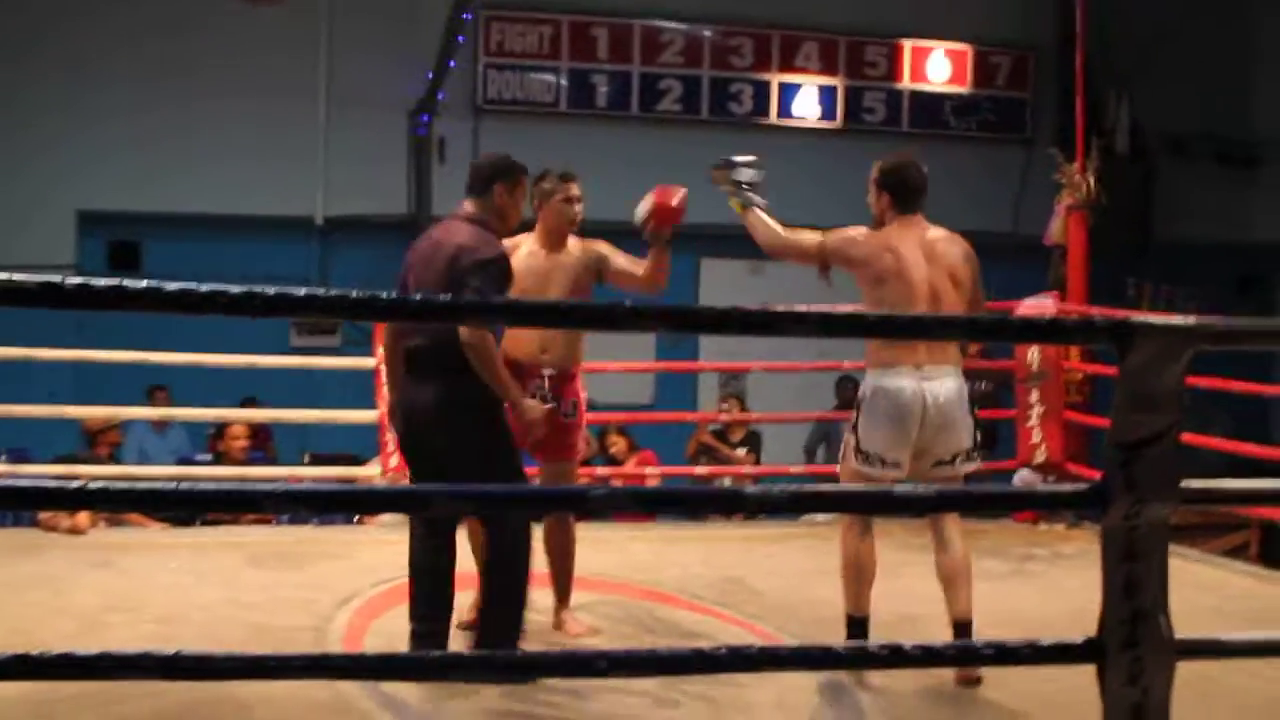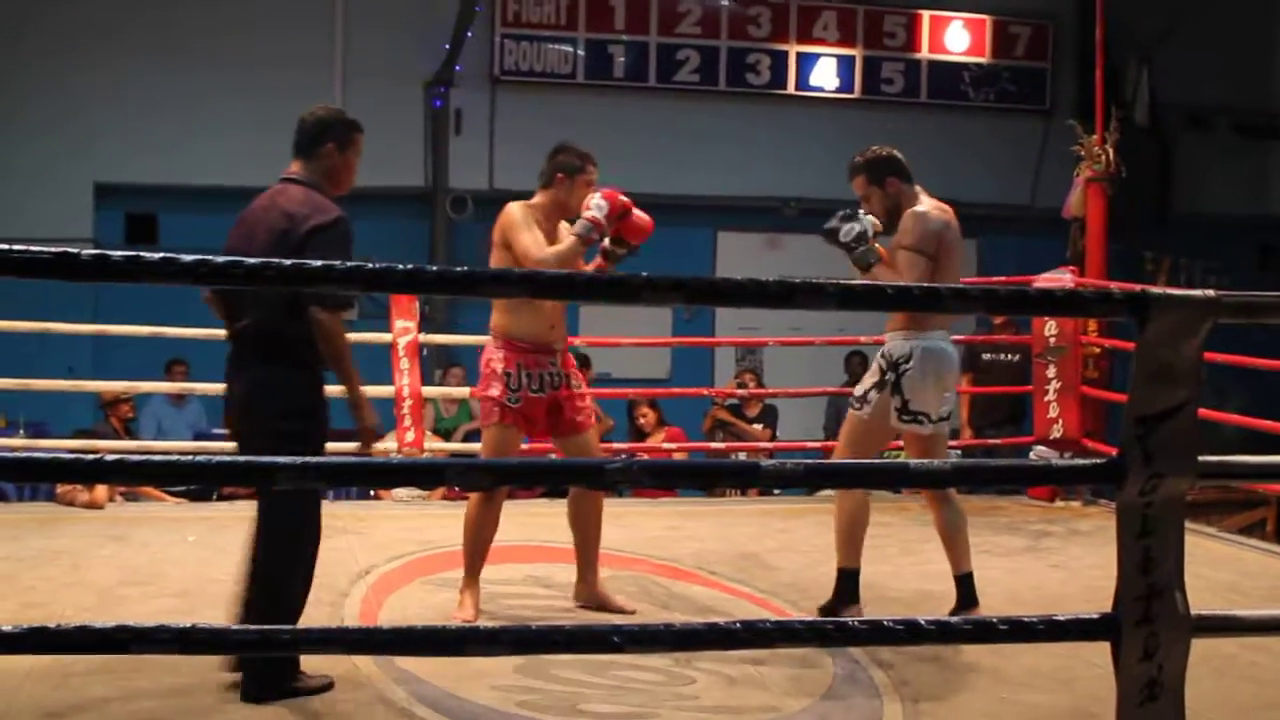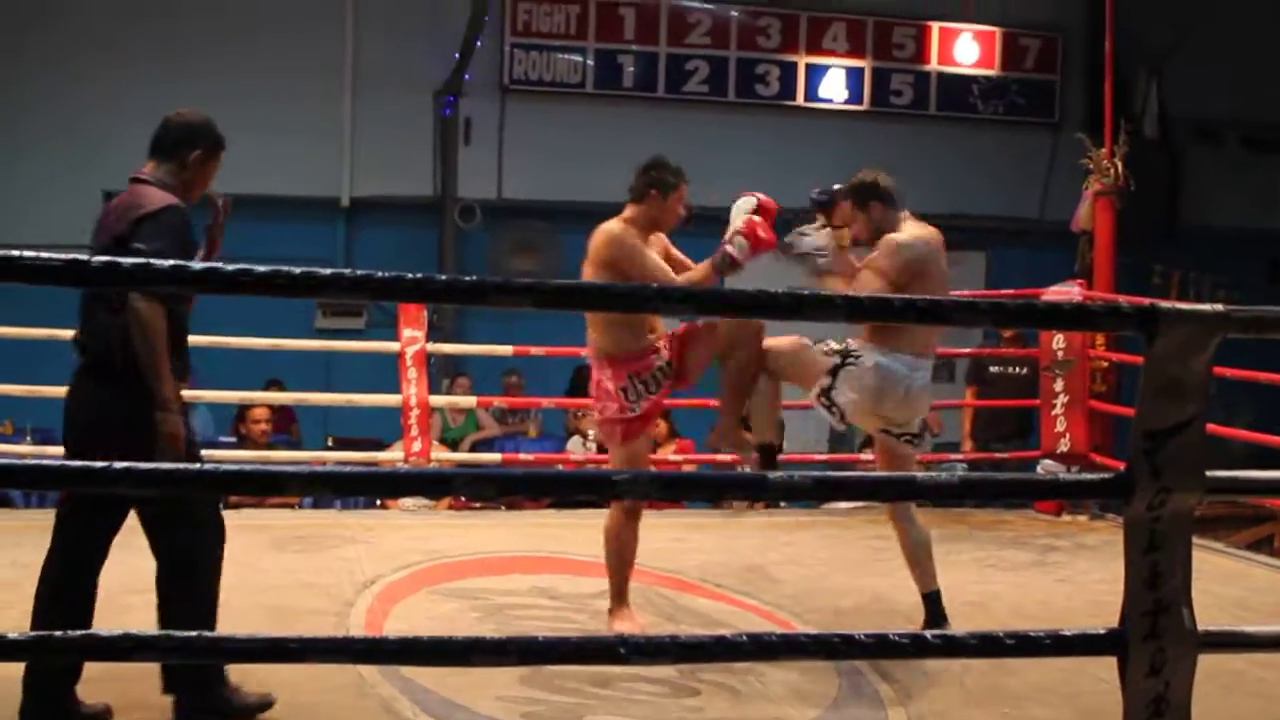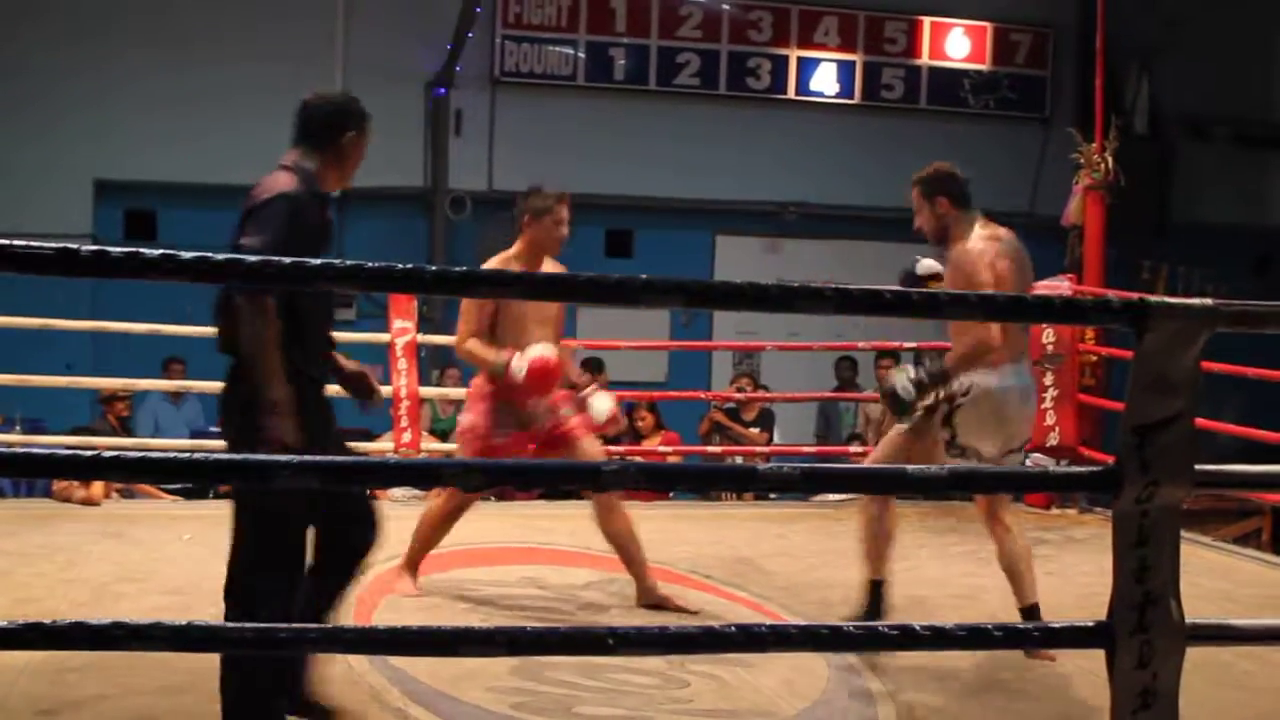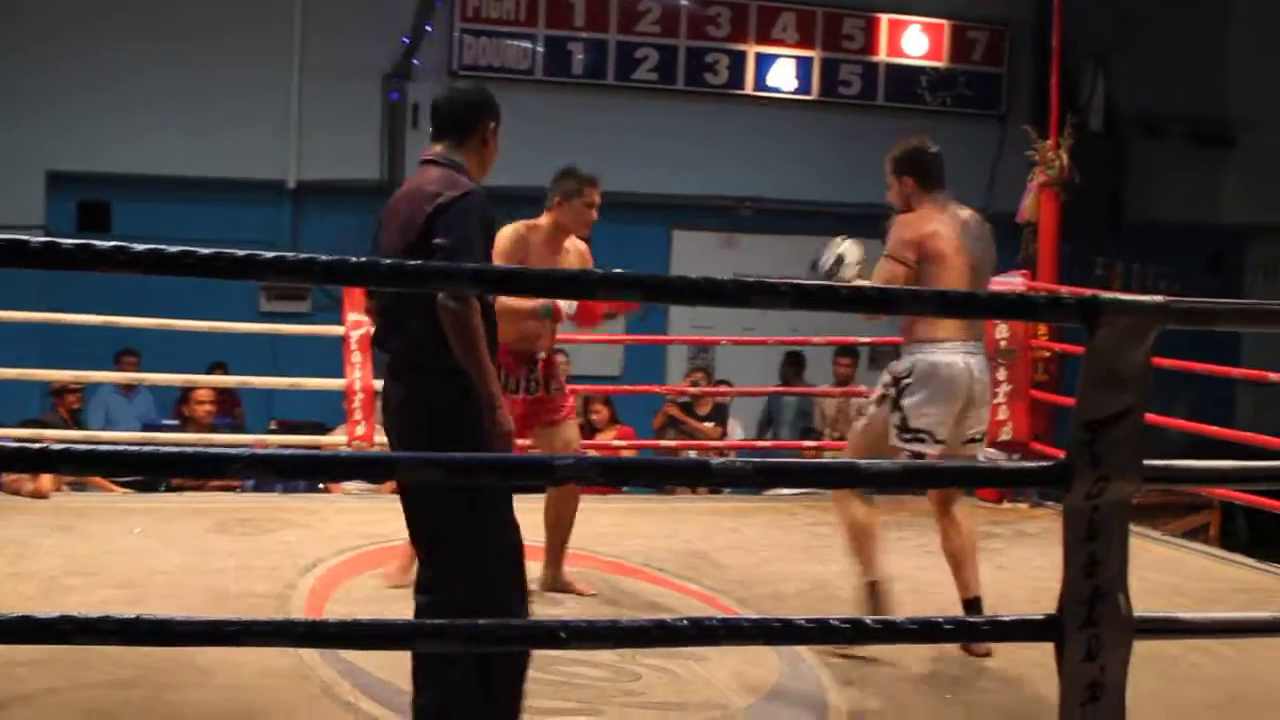
dt=0.7s
person 1, frame 1
left shoulder: (426, 244)
right shoulder: (485, 251)
left elbow: (393, 326)
right elbow: (474, 335)
left wrist: (398, 391)
right wrist: (515, 402)
left hip: (417, 394)
right hip: (458, 399)
left knee: (432, 525)
right knee: (509, 515)
left ankle: (425, 645)
right ankle: (497, 641)
person 1, frame 2
left shoulder: (255, 211)
right shoulder: (323, 218)
left elbow: (217, 296)
right elbow: (324, 317)
right wrist: (359, 401)
left hip: (245, 379)
right hip: (288, 385)
left knee: (284, 515)
right knee: (289, 523)
left ankle: (256, 647)
right ankle: (272, 670)
person 1, frame 3
left shoulder: (120, 208)
right shoulder: (164, 212)
right elbow: (145, 307)
left wrist: (208, 247)
right wrist: (167, 406)
left hip: (93, 398)
right hip: (131, 402)
left knee: (78, 546)
right knee: (195, 537)
person 1, frame 4
left shoulder: (297, 199)
right shoulder: (288, 199)
right elbow: (253, 300)
left wrist: (336, 366)
right wrist: (274, 408)
left hip: (298, 402)
right hip: (276, 408)
left knee: (352, 527)
right knee: (267, 556)
person 1, frame 5
left shoulder: (402, 198)
right shoulder: (463, 196)
left elbow: (379, 302)
right elbow: (456, 302)
right wrist: (493, 401)
left hip: (404, 389)
right hip: (445, 396)
left knee: (445, 555)
right knee: (488, 562)
person 2, frame 1
left shoulder: (864, 246)
right shoulder: (959, 251)
left elbow: (778, 242)
right elbow: (973, 320)
left wrist: (744, 195)
left hip: (889, 393)
right hip: (947, 391)
left knee: (858, 516)
right knee: (946, 523)
left ankle: (856, 640)
right ankle: (964, 644)
person 2, frame 2
left shoulder: (918, 219)
right shoulder: (939, 214)
left wrist: (863, 258)
right wrist: (874, 248)
left hip: (912, 353)
right hip: (935, 353)
left knee: (847, 467)
right knee: (935, 482)
left ankle: (846, 596)
right ankle: (966, 600)
person 2, frame 3
left shoulder: (900, 246)
right shoulder: (927, 237)
left wrist: (821, 264)
right wrist: (841, 253)
left hip: (871, 370)
right hip: (912, 382)
left knee: (764, 354)
right knee: (899, 503)
left ankle: (766, 469)
right ankle: (935, 618)
person 2, frame 4
left shoulder: (967, 253)
right shoulder: (1004, 240)
left elbow: (985, 338)
left wrist: (929, 376)
right wrist: (944, 284)
left hip: (980, 389)
right hip: (1016, 386)
right knee: (998, 513)
left ankle: (873, 610)
right ankle: (1035, 630)
person 2, frame 5
left shoulder: (910, 227)
right shoulder: (977, 225)
left hip: (929, 368)
right hip: (974, 366)
left knee: (848, 484)
right knee: (945, 501)
left ankle: (876, 603)
right ankle: (976, 624)
person 3, frame 1
left shoulder: (588, 254)
right shoulder: (507, 251)
left elbow: (650, 282)
left wrist: (660, 240)
left hip: (562, 387)
right hip: (509, 383)
left ankle: (563, 607)
right ankle: (489, 592)
person 3, frame 2
left shoulder: (566, 230)
right shoulder: (516, 215)
right elbow: (545, 266)
left wrist: (613, 251)
right wrist: (588, 228)
left hip: (558, 363)
right hip: (512, 363)
right knee: (494, 481)
left ankle: (588, 583)
right ankle: (469, 588)
person 3, frame 3
left shoulder: (650, 235)
right shoulder: (616, 236)
left elbow: (695, 275)
right elbow: (674, 290)
left wrist: (737, 229)
right wrist: (728, 259)
left hip: (659, 352)
right hip: (621, 375)
left knee: (744, 323)
right knee: (631, 497)
left ankle: (723, 423)
right ankle: (619, 607)
person 3, frame 4
left shoulder: (557, 273)
right shoulder: (493, 273)
right elbow: (465, 343)
left wrist: (586, 390)
right wrist: (509, 365)
left hip: (548, 399)
right hip: (497, 399)
left knee: (603, 485)
right knee: (459, 495)
left ankle: (646, 587)
right ankle: (409, 567)
person 3, frame 5
left shoulder: (580, 253)
right shoulder: (512, 238)
left elbow: (585, 314)
right elbow: (491, 303)
left wrist: (607, 306)
right wrist: (551, 308)
left hip: (541, 367)
right hip: (497, 363)
left ankle: (553, 570)
